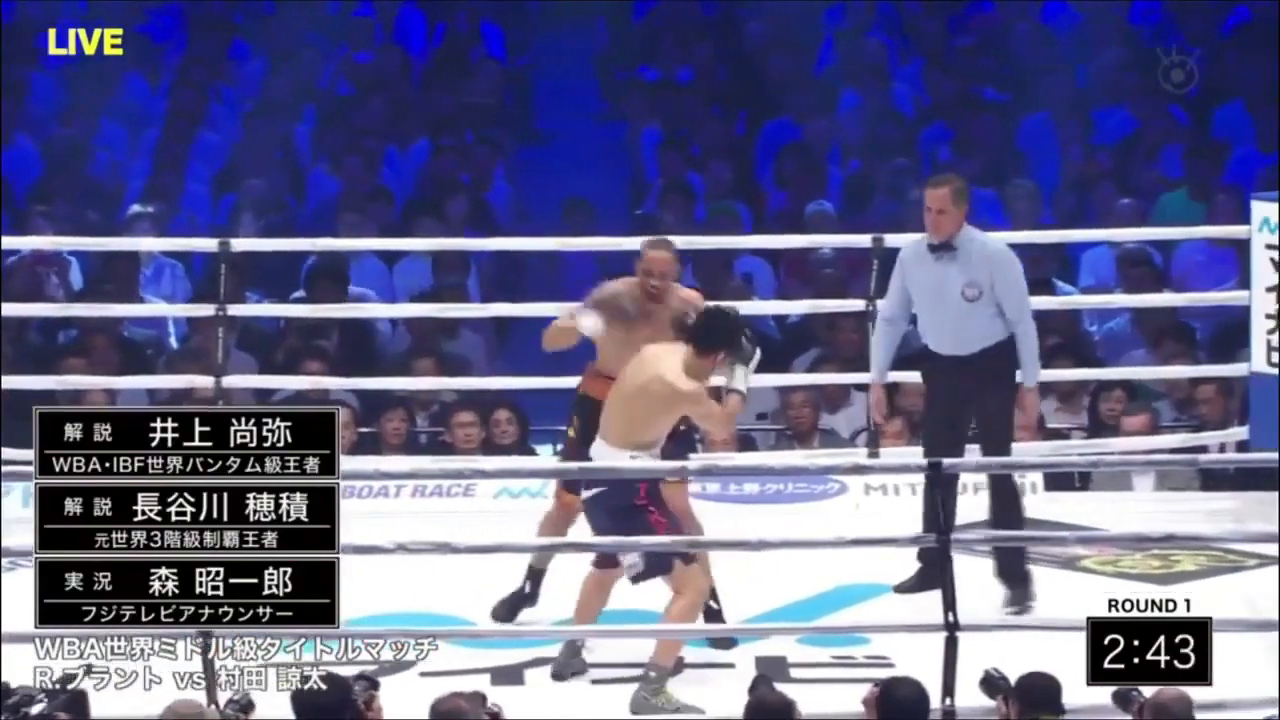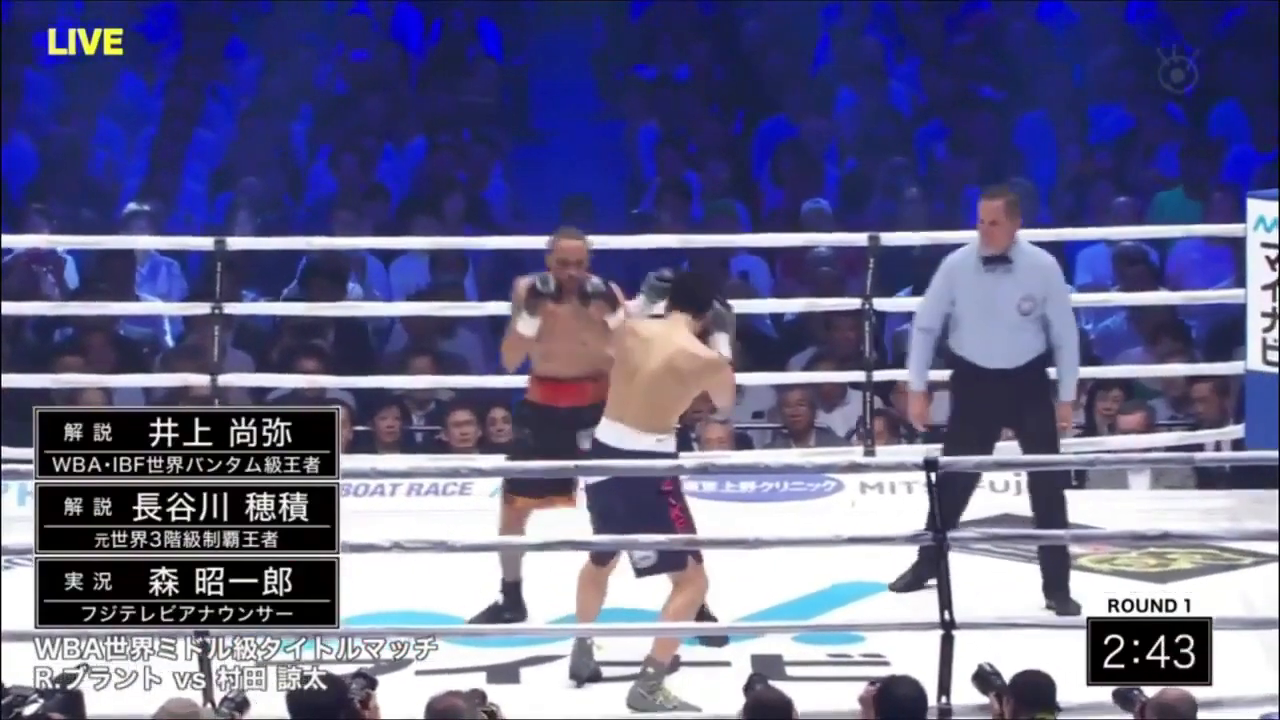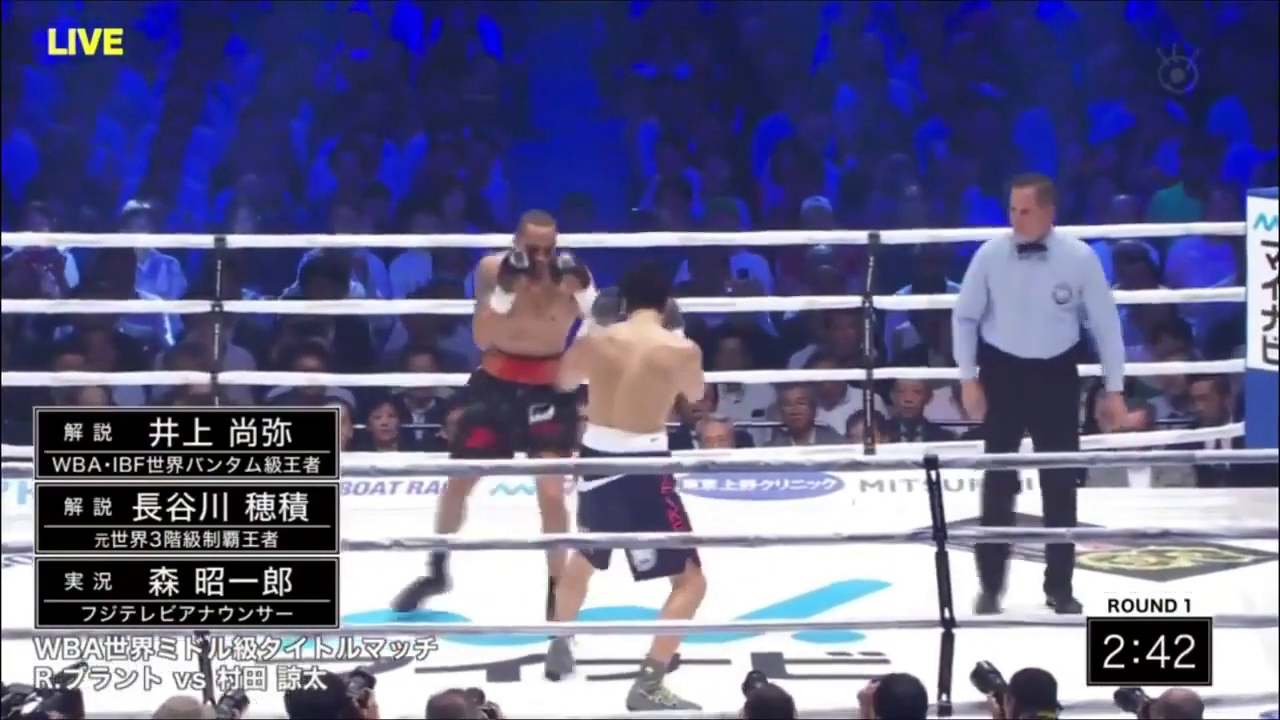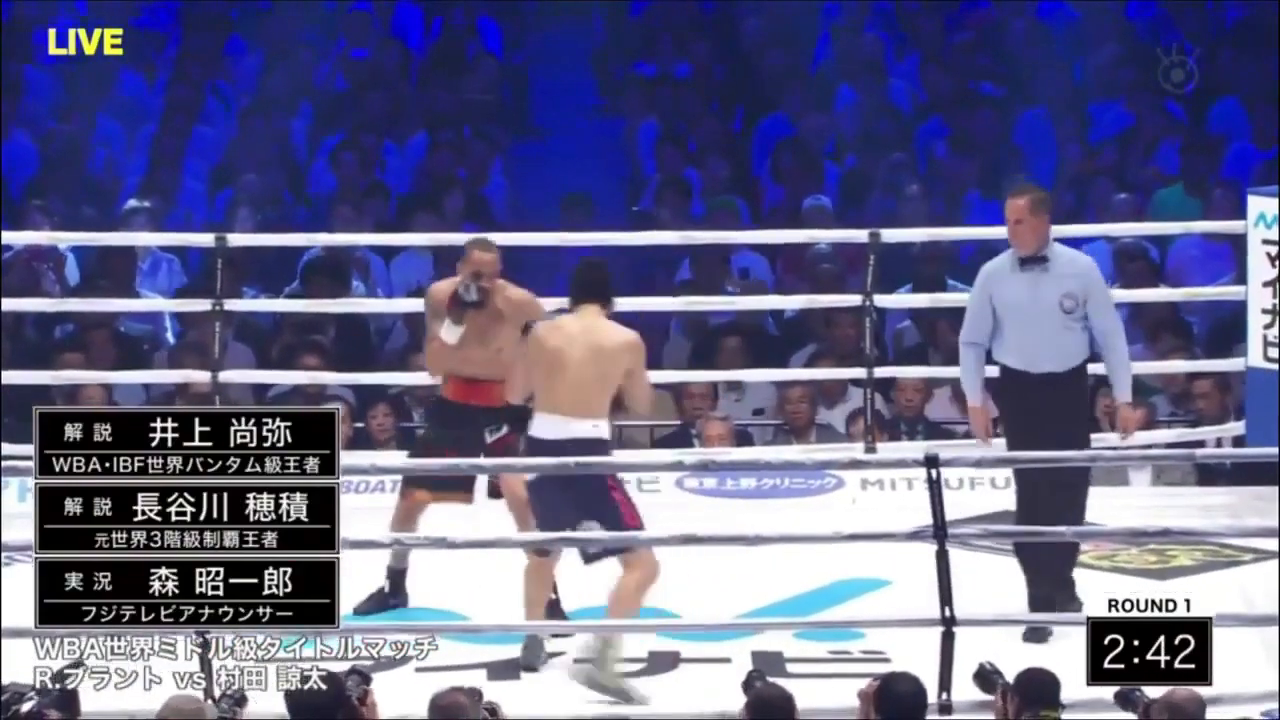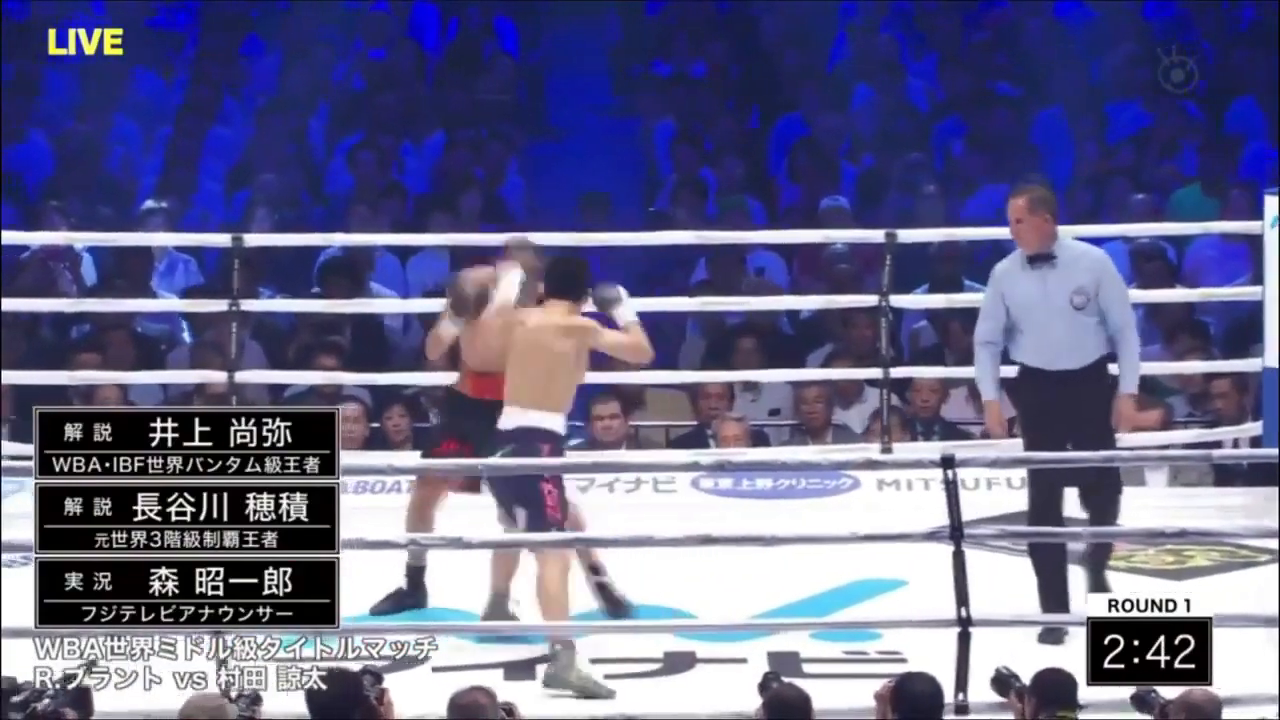
dt=0.3s
person 1, frame 1
left shoulder: (994, 255)
right shoulder: (912, 256)
left elbow: (1021, 319)
right elbow: (890, 319)
left wrist: (1029, 383)
right wrist: (877, 380)
left hip: (990, 368)
right hip: (941, 370)
left knee: (999, 469)
right knee: (939, 472)
left ankle: (1015, 574)
right ankle: (933, 566)
person 1, frame 2
left shoulder: (1043, 267)
right shoulder: (956, 265)
left elbow: (1064, 333)
right elbow: (925, 326)
left wrist: (1066, 397)
right wrist: (917, 388)
left hip: (1028, 382)
right hip: (974, 381)
left knee: (1048, 482)
right knee: (954, 477)
left ankle: (1056, 587)
right ankle: (928, 562)
person 1, frame 3
left shoulder: (1079, 258)
right shoulder: (990, 255)
left elbow: (1105, 323)
right elbow: (965, 318)
left wrist: (1114, 389)
right wrist: (968, 378)
left hip: (1057, 374)
right hip: (1003, 372)
left knee: (1061, 481)
right knee: (1000, 477)
left ankle: (1058, 584)
right ankle: (991, 581)
person 1, frame 4
left shoulder: (1080, 268)
right shoulder: (993, 274)
left elbow: (1110, 334)
right elbow: (971, 342)
left wrist: (1123, 397)
right wrist: (974, 401)
left hip: (1070, 388)
right hip: (1019, 391)
left knee: (1071, 490)
right knee: (1032, 495)
left ankle: (1061, 583)
right ankle: (1041, 604)
person 1, frame 5
left shoulder: (1093, 262)
right shoulder: (1004, 274)
left elbow: (1124, 328)
right elbow: (987, 341)
left wrist: (1128, 391)
right wrist: (990, 398)
left hip: (1090, 384)
right hip: (1037, 388)
left knee: (1102, 486)
right knee: (1044, 497)
left ankle: (1097, 562)
right ankle: (1055, 608)
person 2, frame 1
left shoulder: (651, 352)
right shoulder: (685, 387)
right elbow: (723, 426)
right wrist: (742, 371)
left hip: (600, 474)
right hip: (626, 487)
left knee: (610, 564)
right knee: (694, 583)
left ankle: (570, 653)
right ankle: (651, 689)
person 2, frame 2
left shoulder: (632, 330)
right shoulder: (703, 358)
right elbow: (725, 400)
right wrist: (722, 338)
left hip: (603, 459)
right hip: (647, 470)
left knee: (601, 560)
right knee: (692, 580)
left ankle: (582, 654)
right ankle: (648, 685)
person 2, frame 3
left shoulder: (596, 339)
right shoulder: (683, 351)
left elbow: (564, 380)
right elbow: (695, 394)
left hip: (596, 462)
right hip: (642, 472)
left knee: (583, 558)
right knee: (689, 582)
left ankle: (558, 648)
right ankle: (648, 685)
person 2, frame 4
left shoulder: (542, 332)
right shoulder: (627, 340)
right elbow: (641, 404)
left hip: (542, 451)
right hip: (586, 456)
left knee: (543, 552)
right knee: (641, 564)
left ankle: (533, 645)
right ankle: (599, 660)
person 2, frame 5
left shoulder: (524, 320)
right shoulder: (577, 327)
right elbow: (642, 353)
right wrist: (622, 308)
left hip: (509, 443)
right hip: (536, 445)
left knee: (529, 534)
right knee: (556, 556)
right ankle: (562, 662)
person 3, frame 1
left shoulder: (690, 304)
right shoulder: (612, 294)
right elbow: (550, 341)
right wrist: (593, 318)
right hip: (600, 404)
left knee: (679, 508)
right knee: (566, 505)
left ankle: (710, 604)
right ankle: (530, 586)
person 3, frame 2
left shoulder: (607, 293)
right shoulder: (529, 289)
right elbow: (510, 362)
left wrist: (612, 311)
right wrist: (530, 312)
left hip: (597, 408)
right hip: (543, 409)
right knee: (513, 509)
right ankle: (511, 599)
person 3, frame 3
left shoulder: (569, 275)
right shoulder: (491, 267)
right elbow: (482, 339)
left wrist: (583, 286)
right wrist: (506, 287)
left hip: (548, 386)
right hip: (496, 381)
left knee: (550, 494)
right knee: (459, 480)
left ankle: (556, 594)
right ankle: (436, 571)
person 3, frame 4
left shoulder: (523, 303)
right shoulder: (440, 295)
right elbow: (434, 366)
right wrist: (456, 318)
left hip: (505, 407)
right hip: (454, 406)
left knee: (521, 498)
right knee: (411, 499)
left ankle: (547, 596)
right ankle: (394, 587)
person 3, frame 5
right shoulder: (471, 284)
right elbow: (434, 353)
right wrist: (453, 320)
right hip: (469, 399)
right knee: (425, 491)
left ankle: (599, 580)
right ankle: (414, 586)
